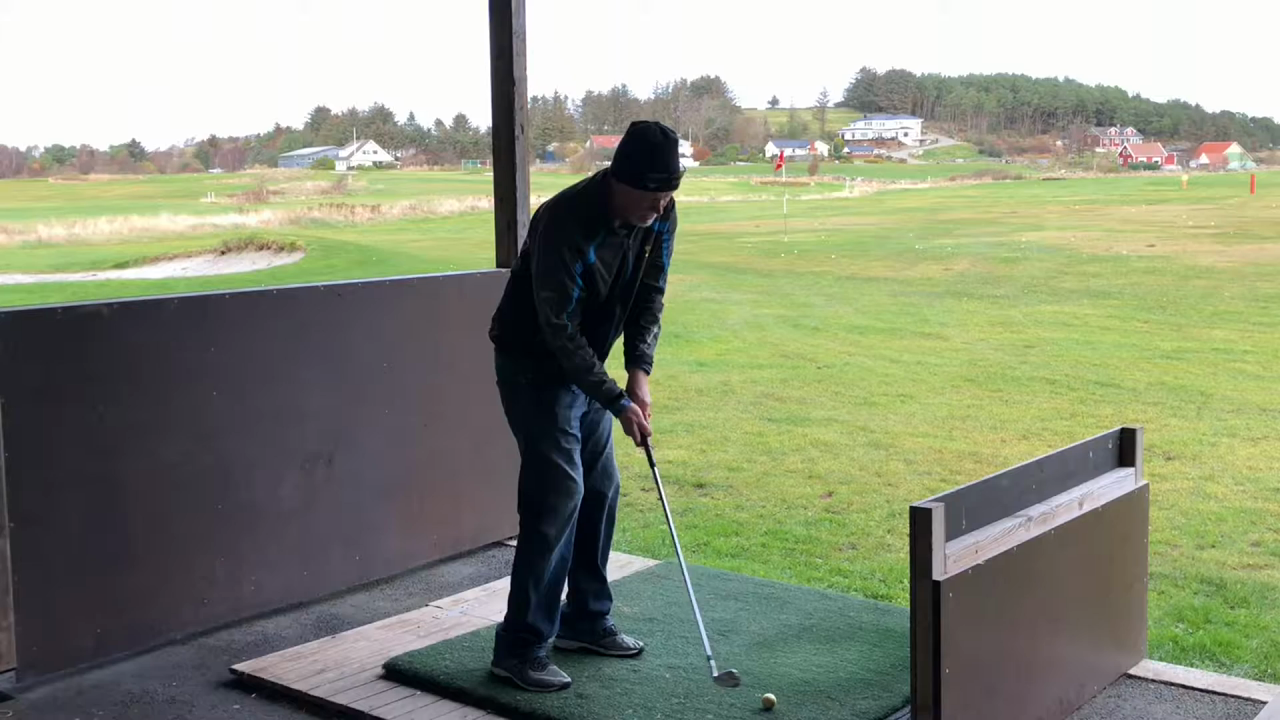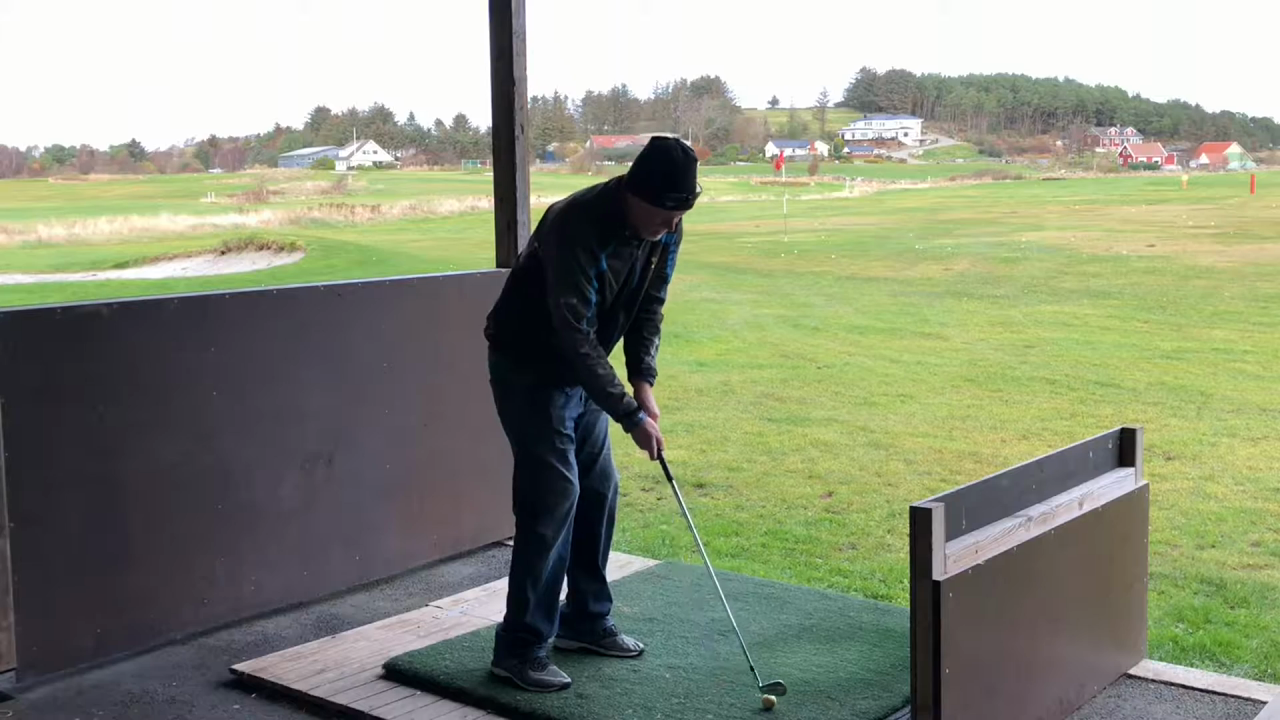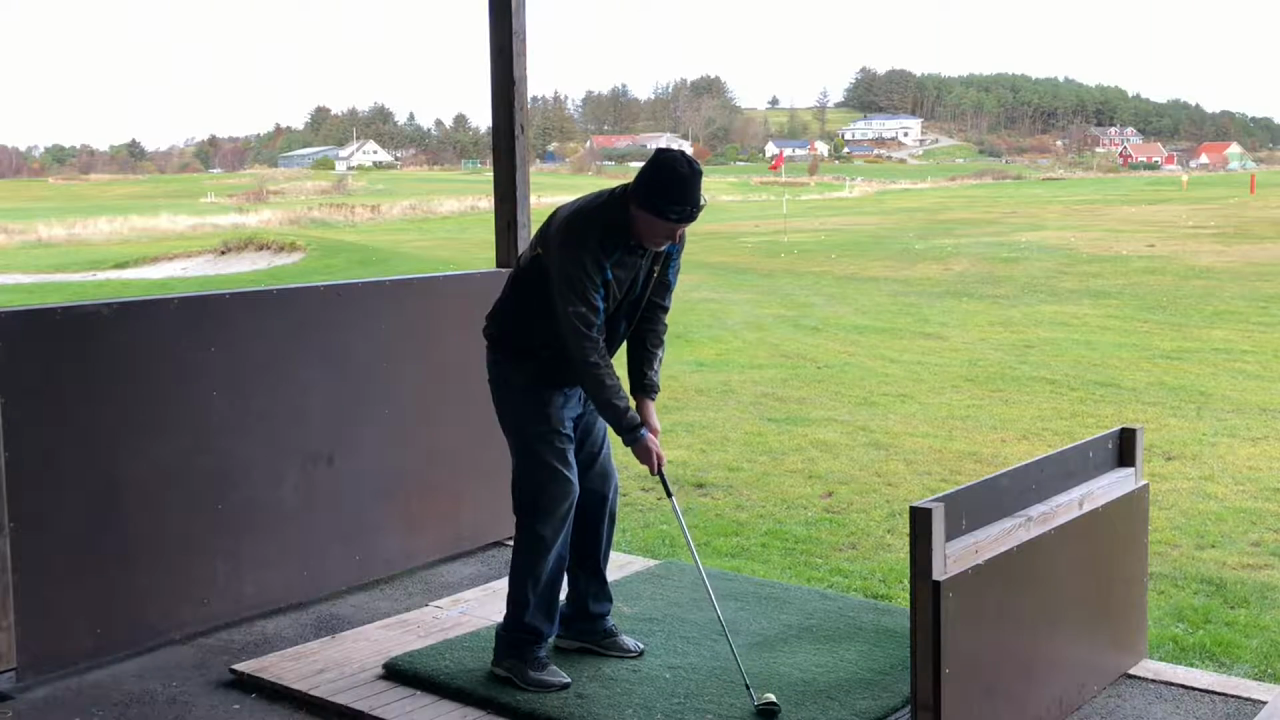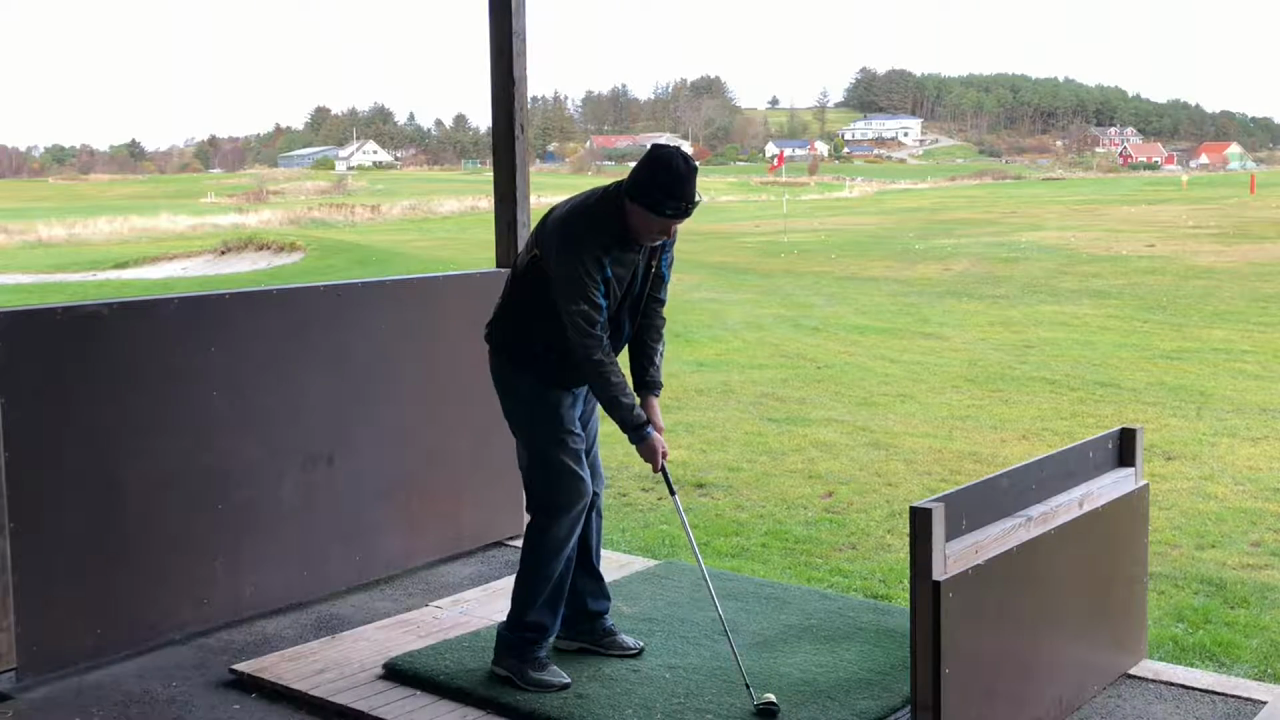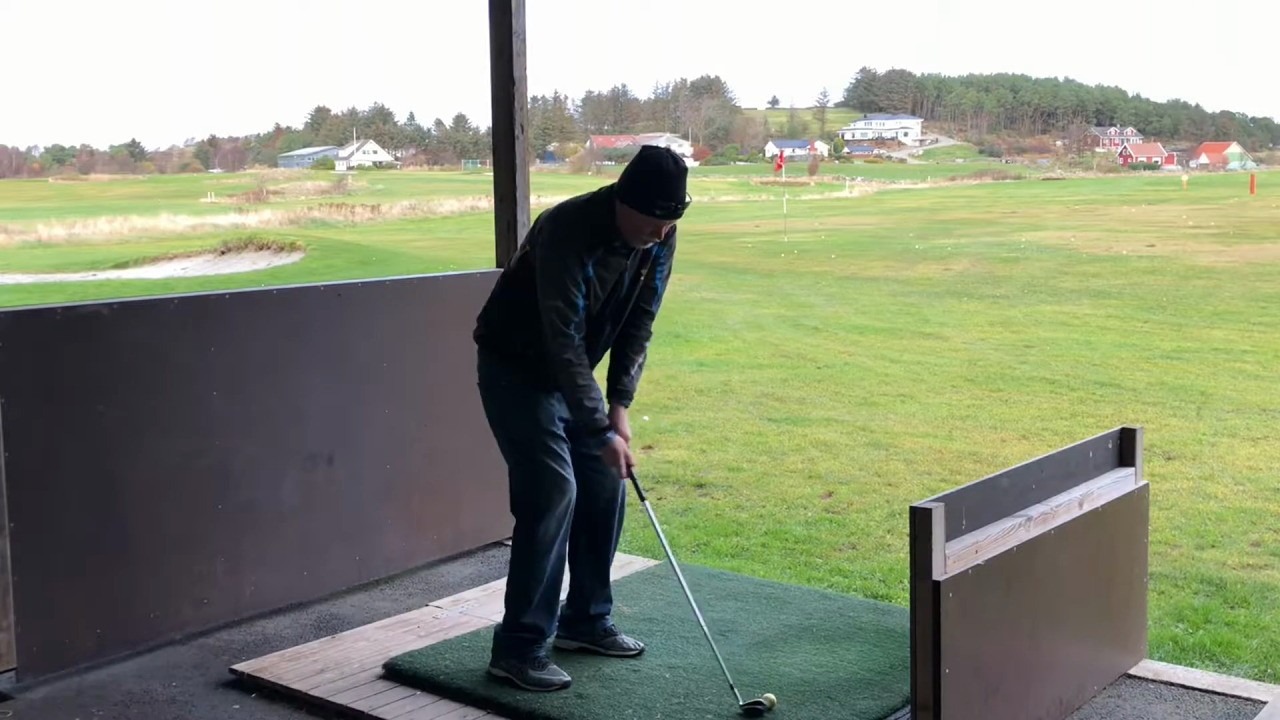
dt=0.4s
person 1, frame 1
left shoulder: (659, 218)
right shoulder: (564, 222)
left elbow: (651, 296)
right elbow: (557, 329)
left wrist: (639, 371)
right wrist: (617, 399)
left hip: (587, 367)
right hip: (536, 367)
left knee: (599, 491)
right knee: (558, 495)
left ankle: (585, 618)
right ankle: (519, 646)
person 1, frame 2
left shoulder: (666, 230)
right shoulder: (576, 227)
left elbow: (648, 307)
right elbow: (575, 335)
left wrist: (642, 381)
right wrist: (629, 415)
left hip: (583, 369)
right hip: (529, 368)
left knee: (598, 492)
right knee: (554, 496)
left ankle: (585, 619)
right ankle: (520, 646)
person 1, frame 3
left shoulder: (667, 237)
right shoulder: (580, 235)
left elbow: (652, 317)
right elbow: (585, 344)
left wrist: (645, 397)
right wrist: (632, 430)
left hip: (579, 371)
right hip: (526, 367)
left knee: (598, 491)
right knee: (554, 496)
left ankle: (584, 618)
right ankle: (519, 645)
person 1, frame 4
left shoulder: (658, 232)
right shoulder: (577, 233)
left elbow: (650, 311)
right elbow: (590, 342)
left wrist: (650, 395)
right wrist: (637, 427)
left hip: (575, 370)
right hip: (530, 368)
left knee: (587, 492)
right knee: (564, 495)
left ankle: (583, 619)
right ankle: (521, 645)
person 1, frame 5
left shoulder: (660, 242)
right shoulder: (567, 232)
left elbow: (636, 327)
right elbow: (560, 341)
left wrist: (620, 405)
right wrist: (599, 432)
left hip: (574, 374)
right hip: (516, 370)
left knee: (606, 489)
right knee: (552, 499)
left ankle: (584, 618)
right ankle: (519, 645)
